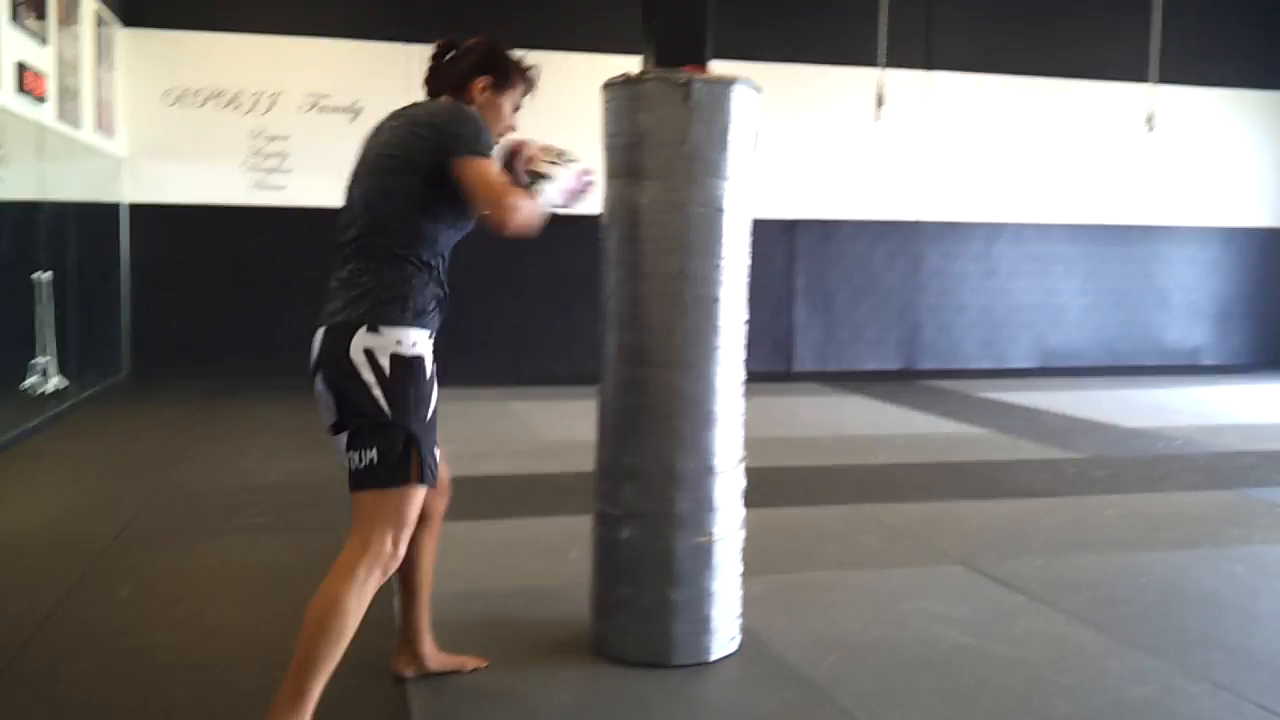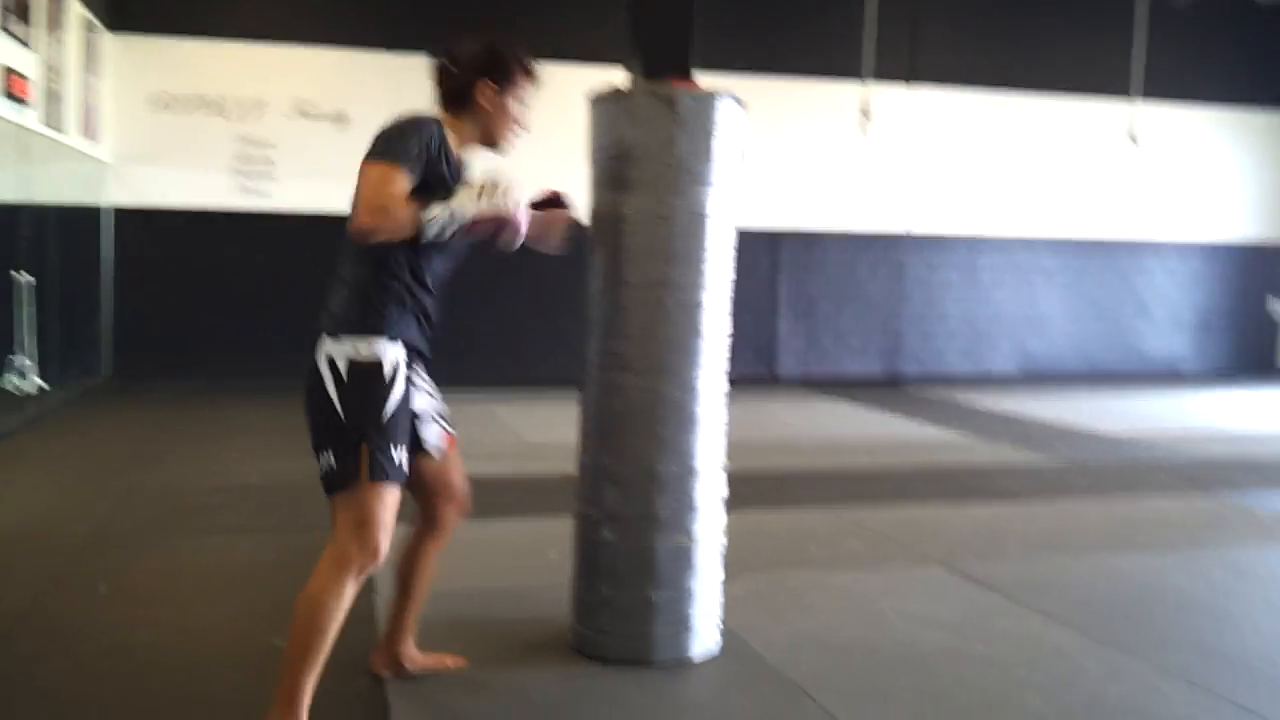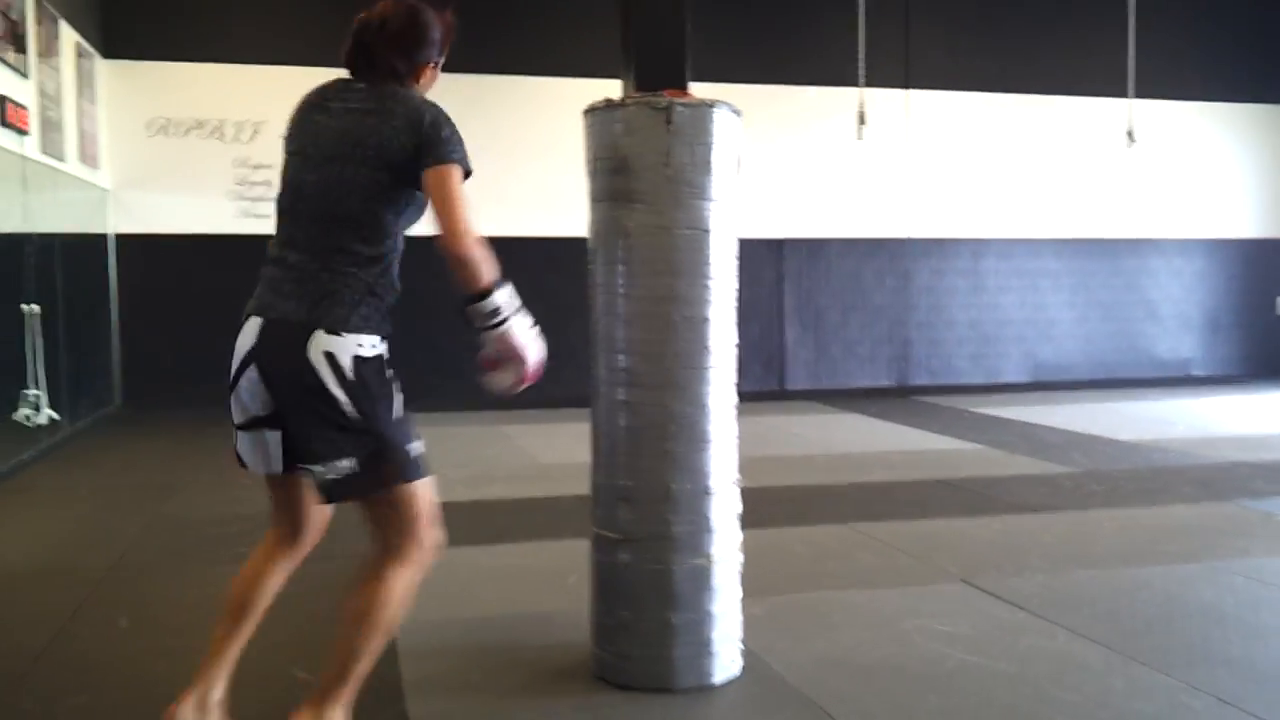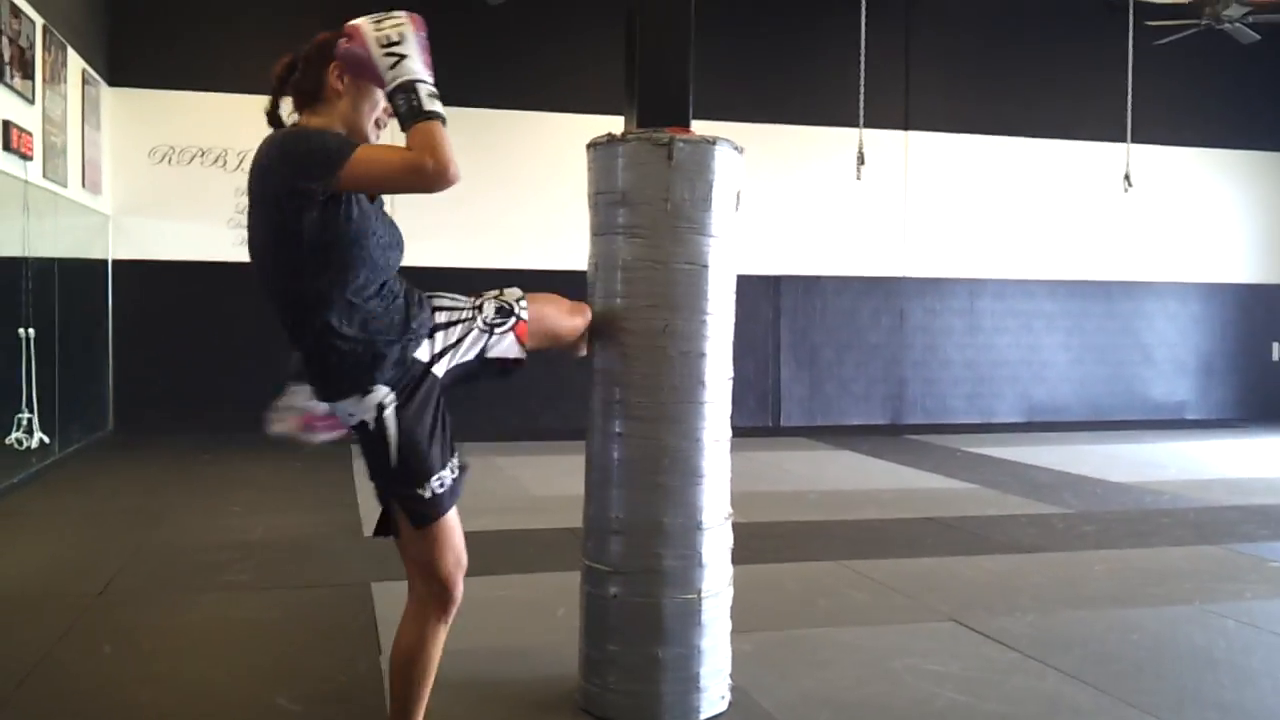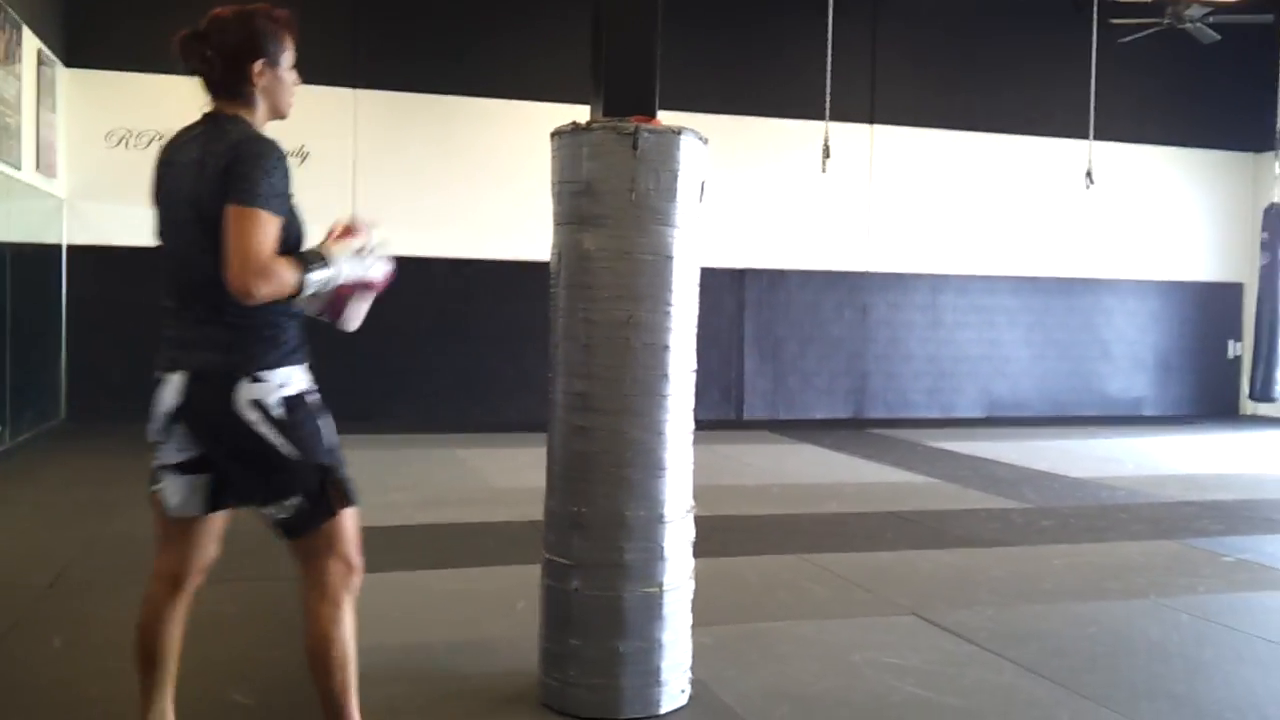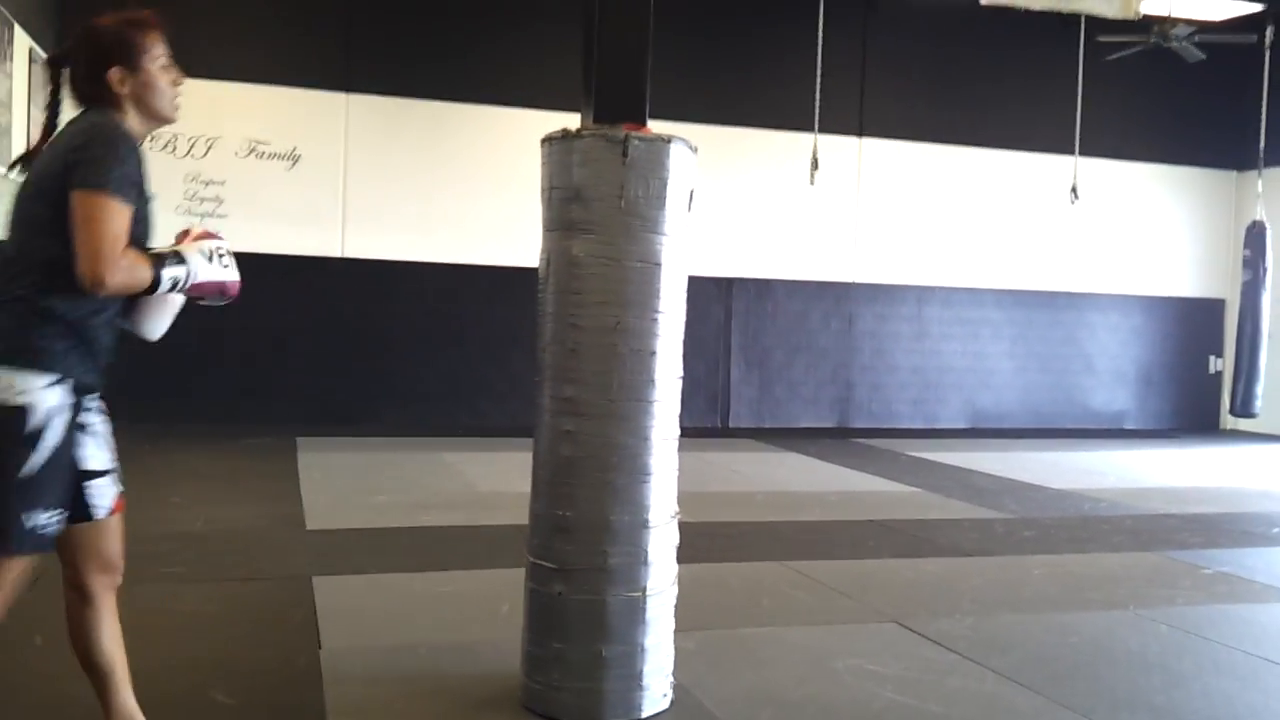
dt=0.5s
person 1, frame 1
left shoulder: (411, 125)
right shoulder: (459, 124)
right elbow: (512, 219)
left wrist: (511, 176)
right wrist: (557, 186)
left hip: (377, 343)
right hip: (384, 341)
left knee: (430, 495)
right knee: (379, 546)
left ankle: (416, 648)
person 1, frame 2
left shoulder: (450, 158)
right shoulder: (416, 135)
right elbow: (370, 222)
left wrist: (524, 219)
right wrist: (467, 211)
left hip: (397, 354)
right hip: (360, 351)
left knee: (448, 498)
right knee: (362, 546)
left ankle: (398, 647)
person 1, frame 3
left shoulder: (319, 105)
right shoulder: (422, 123)
right elbow: (461, 243)
right wrist: (506, 323)
left hip: (267, 338)
right hip: (339, 349)
left knee: (291, 534)
right knee: (412, 543)
person 1, frame 4
left shoulder: (321, 163)
right shoulder: (296, 151)
right elbow: (438, 171)
right wrist: (411, 85)
left hip: (421, 332)
right hip: (383, 393)
left knee: (557, 317)
right knee: (439, 586)
person 1, frame 5
left shoulder: (179, 150)
right shoulder: (254, 155)
right elbow: (250, 280)
left wrist: (312, 264)
right wrist: (332, 265)
left hip: (184, 382)
right hip: (261, 384)
left knee: (180, 568)
right knee: (335, 570)
person 1, frame 6
left shoulder: (76, 142)
right shoulder: (106, 145)
right elbow: (102, 269)
left wrist: (163, 273)
right wrist: (183, 263)
left hip: (62, 390)
left knee: (99, 573)
